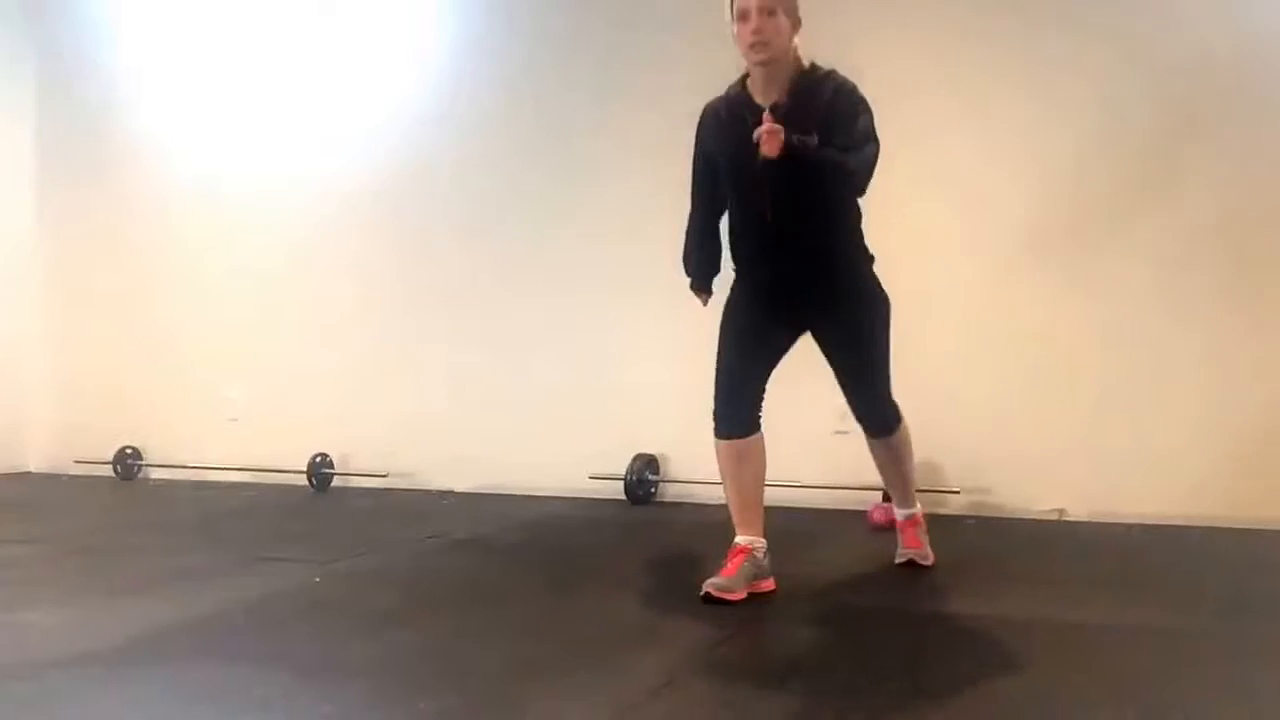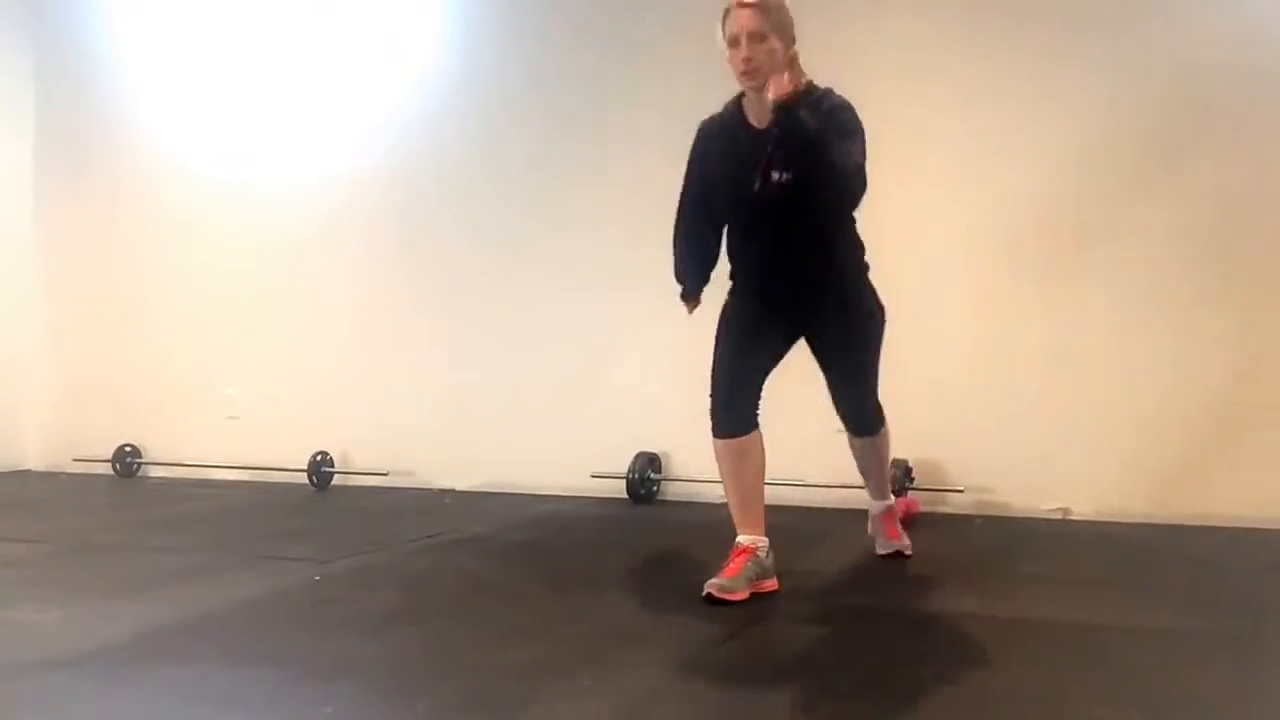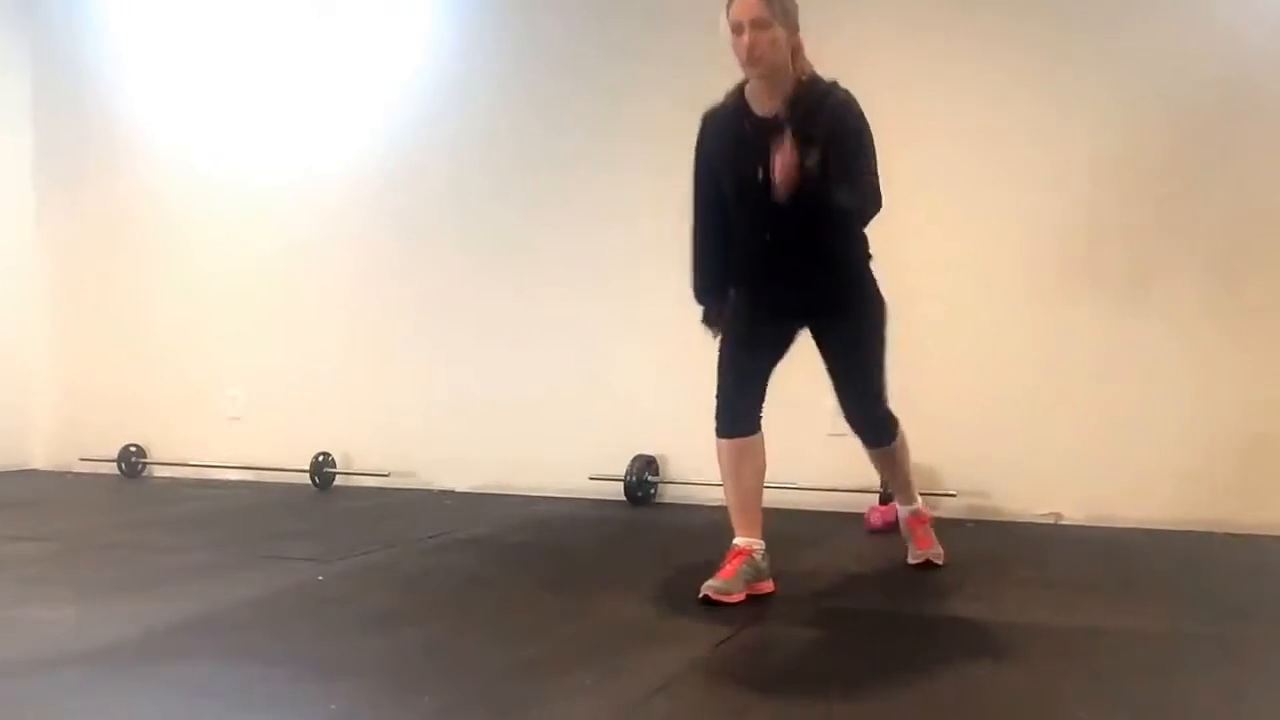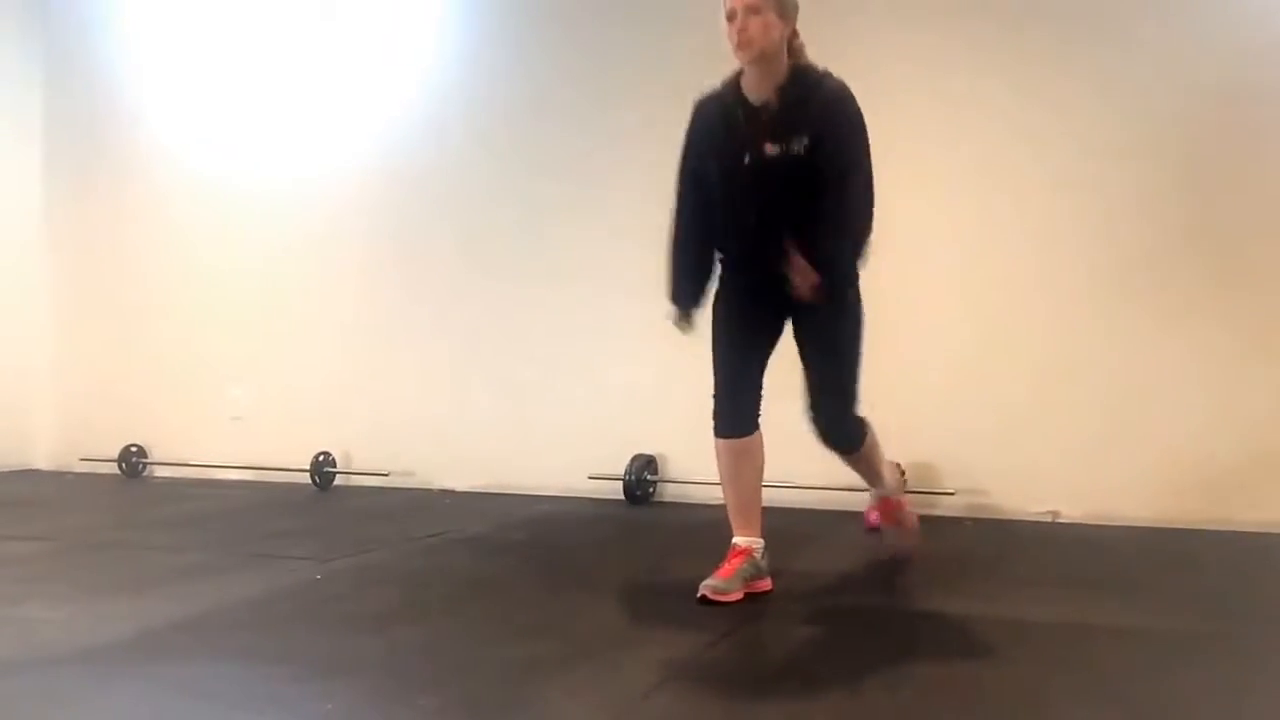
dt=1s
person 1, frame 1
left shoulder: (834, 98)
right shoulder: (719, 116)
left elbow: (856, 171)
right elbow: (707, 202)
left wrist: (790, 155)
right wrist: (700, 270)
left hip: (841, 285)
right hip: (759, 289)
left knee: (872, 407)
right knee: (733, 405)
left ankle: (908, 517)
right ankle: (750, 552)
person 1, frame 2
left shoulder: (829, 115)
right shoulder: (715, 136)
left elbow: (846, 188)
right elbow: (698, 216)
left wrist: (792, 119)
right wrist: (691, 280)
left hip: (836, 294)
right hip: (756, 296)
left knee: (858, 410)
right knee: (729, 401)
left ankle: (882, 509)
right ankle: (752, 552)
person 1, frame 3
left shoulder: (833, 111)
right shoulder: (719, 126)
left elbow: (863, 200)
right elbow: (711, 221)
left wrist: (801, 182)
right wrist: (713, 300)
left hip: (839, 289)
right hip: (759, 293)
left knee: (867, 413)
right knee: (734, 404)
left ankle: (912, 514)
right ankle: (748, 555)
person 1, frame 4
left shoulder: (828, 102)
right shoulder: (712, 115)
left elbow: (854, 200)
right elbow: (694, 209)
left wrist: (823, 268)
right wrist: (687, 291)
left hip: (823, 285)
right hip: (745, 283)
left knee: (834, 417)
right knee: (733, 404)
left ankle: (886, 489)
right ankle: (747, 553)
